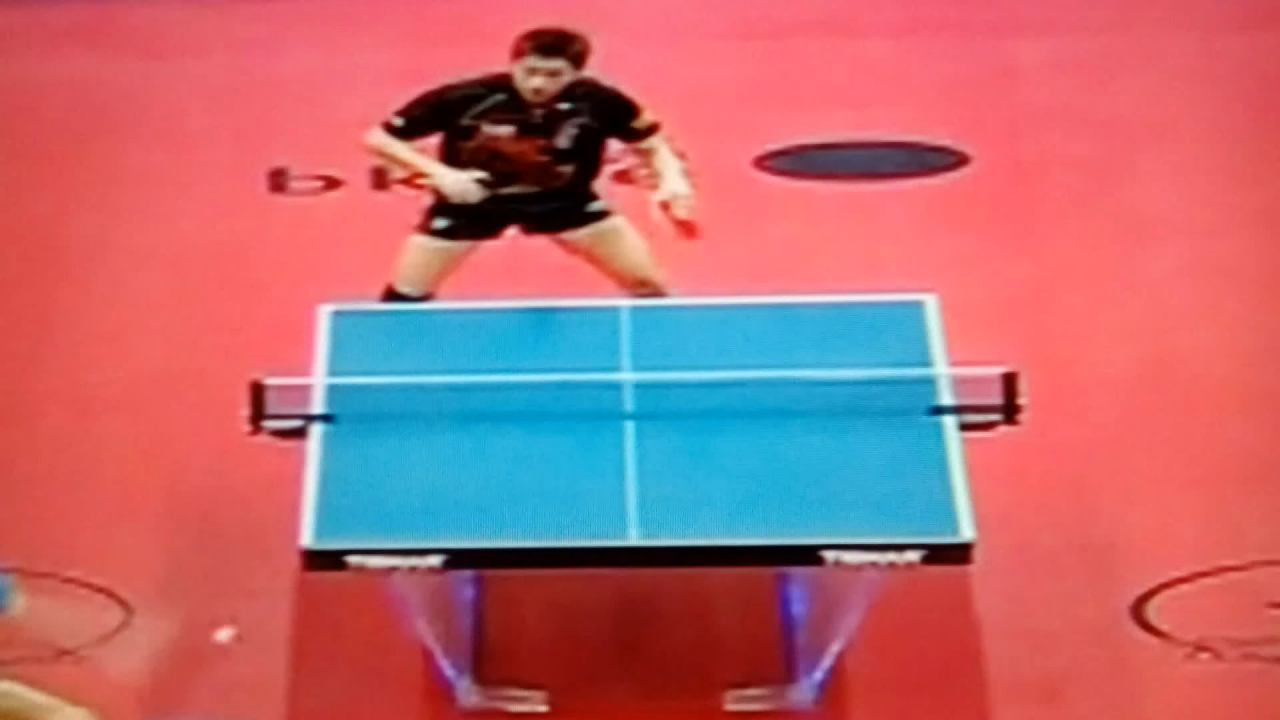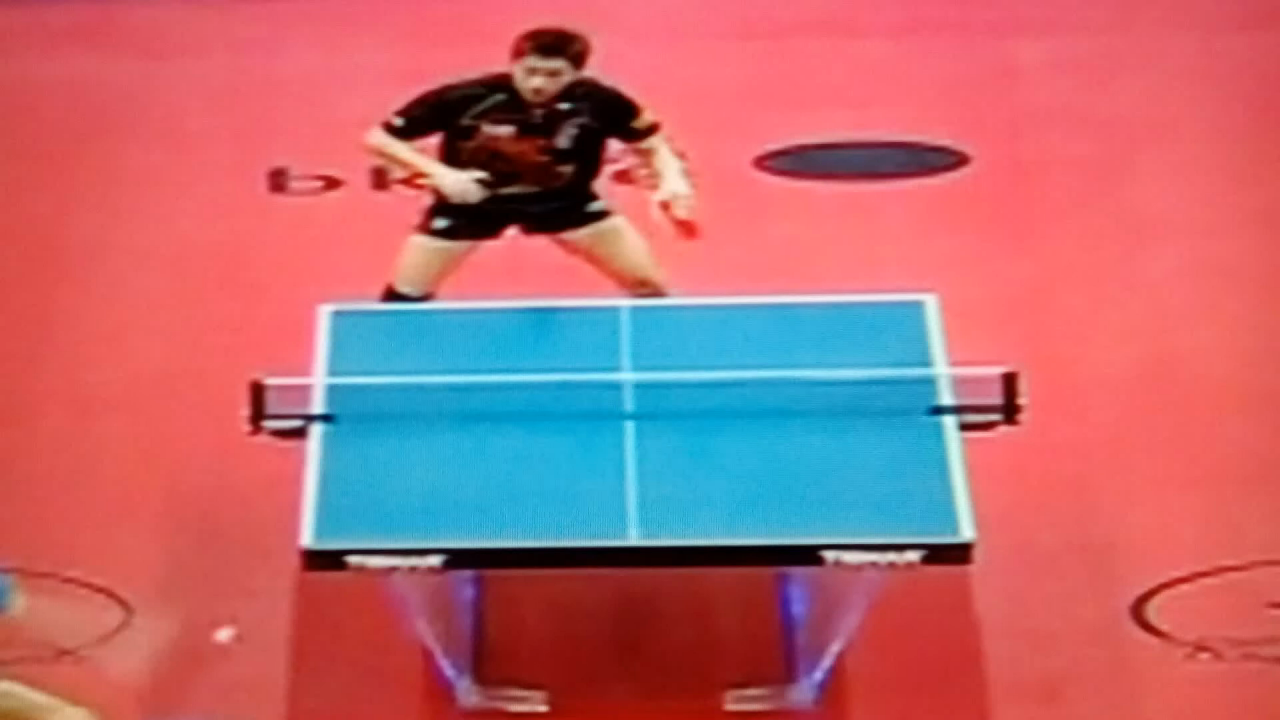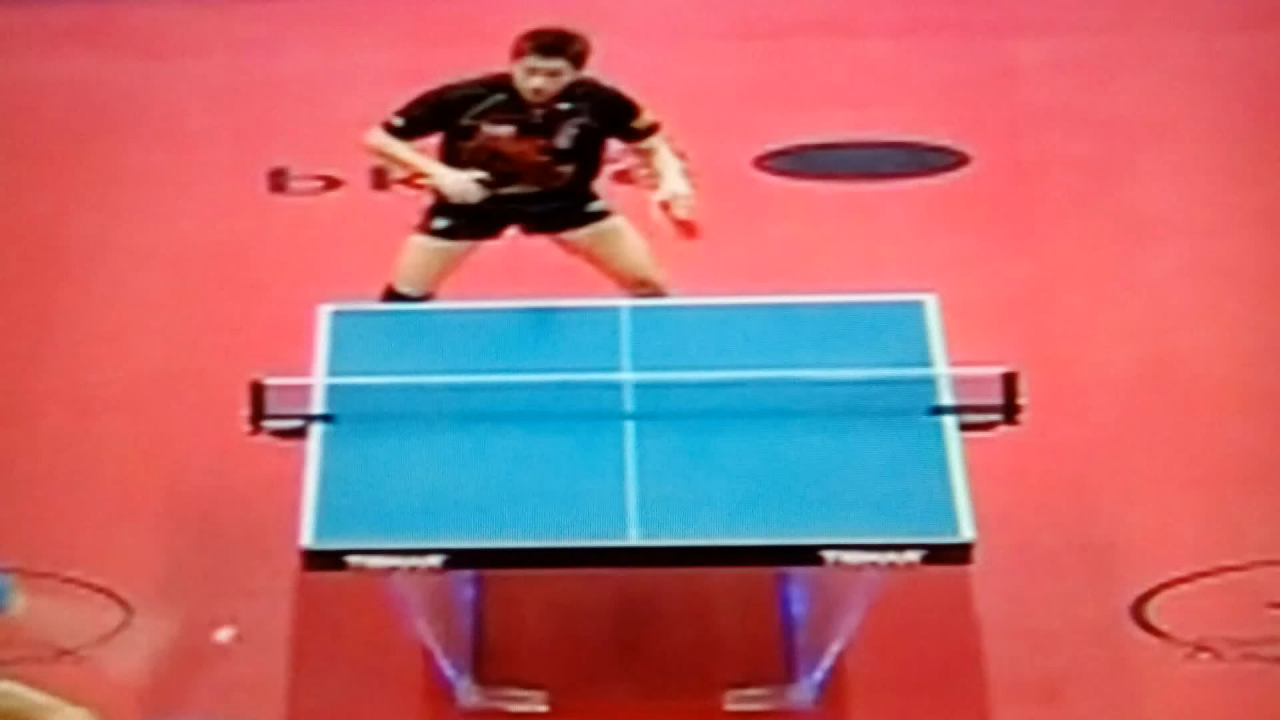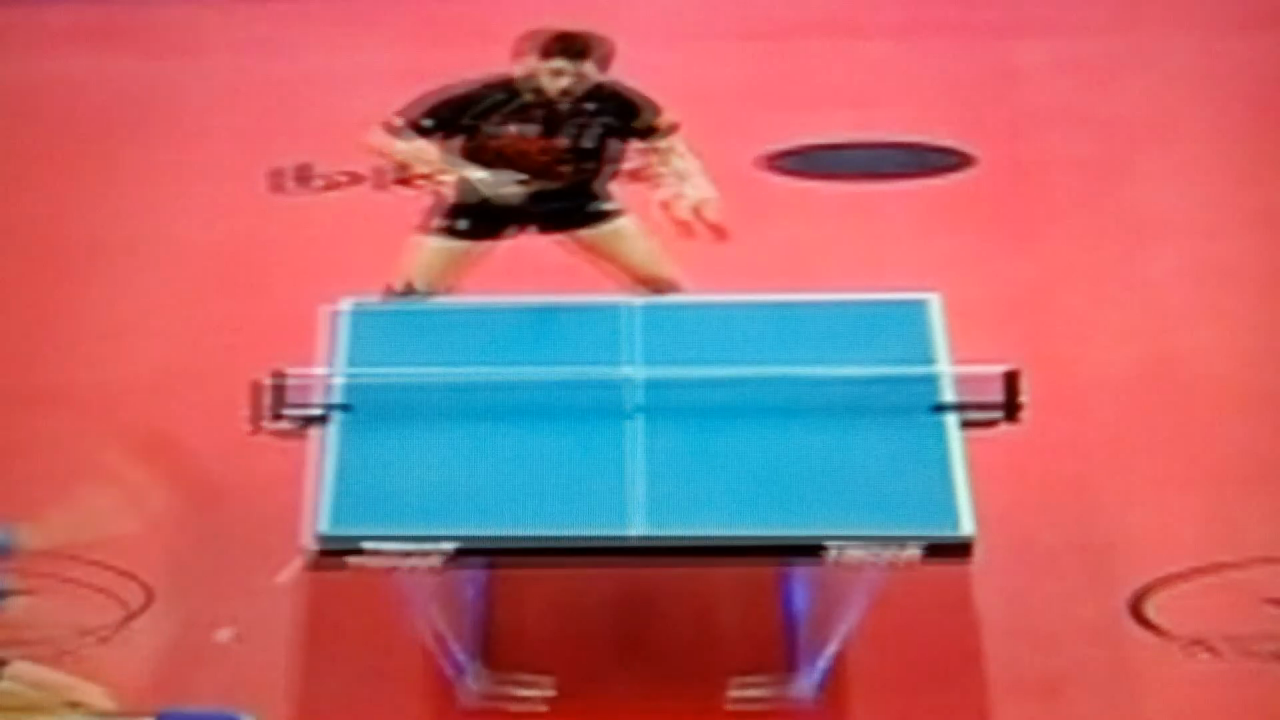
dt=1s
person 1, frame 1
left shoulder: (599, 101)
right shoulder: (463, 98)
left elbow: (651, 144)
right elbow: (379, 138)
left wrist: (671, 179)
right wrist: (439, 173)
left hip: (564, 198)
right hip: (471, 200)
left knee: (647, 284)
right knee: (406, 294)
person 1, frame 2
left shoulder: (600, 101)
right shoulder: (464, 97)
left elbow: (651, 145)
right elbow: (378, 138)
left wrist: (671, 179)
right wrist: (439, 172)
left hip: (564, 199)
right hip: (472, 200)
left knee: (646, 283)
right knee: (406, 295)
person 1, frame 3
left shoulder: (599, 101)
right shoulder: (465, 97)
left elbow: (651, 144)
right elbow: (378, 138)
left wrist: (671, 179)
right wrist: (439, 173)
left hip: (564, 199)
right hip: (472, 200)
left knee: (647, 283)
right knee: (406, 295)
person 1, frame 4
left shoulder: (616, 103)
right shoulder: (487, 98)
left elbow: (666, 144)
right elbow: (389, 139)
left wrist: (692, 182)
right wrist: (472, 174)
left hip: (576, 197)
right hip: (486, 199)
left knee: (663, 282)
right knee: (418, 293)
